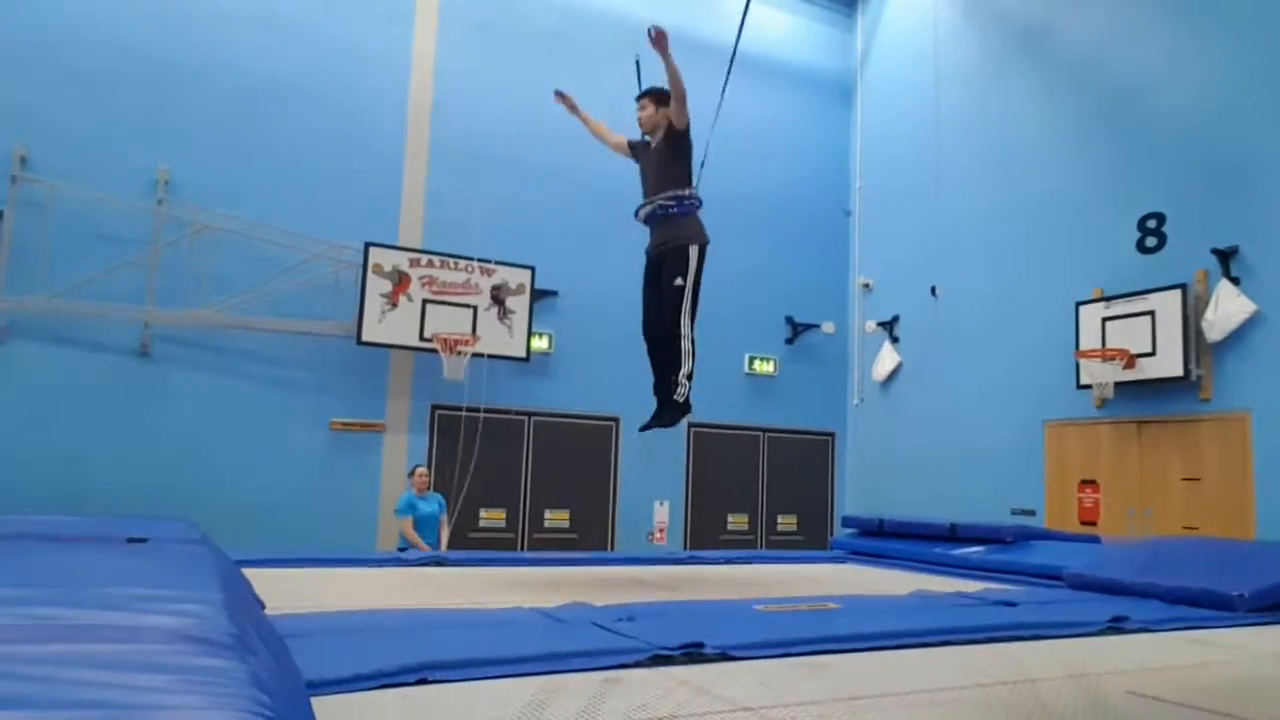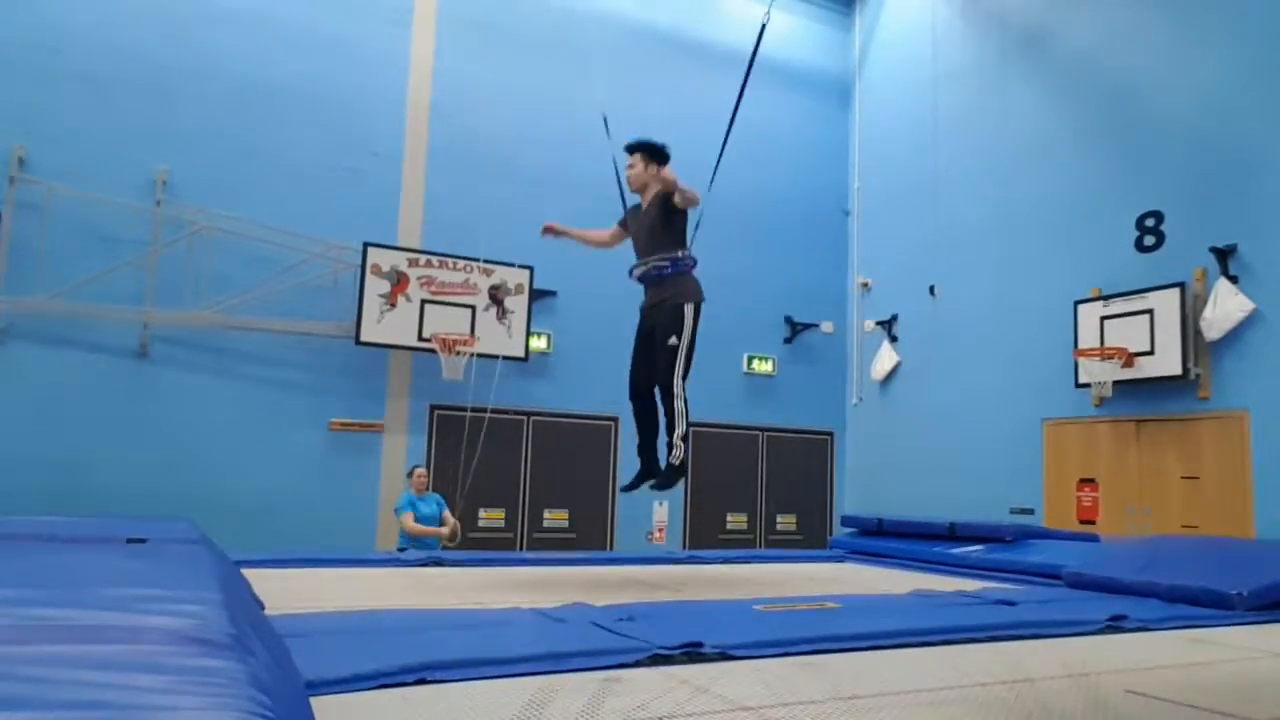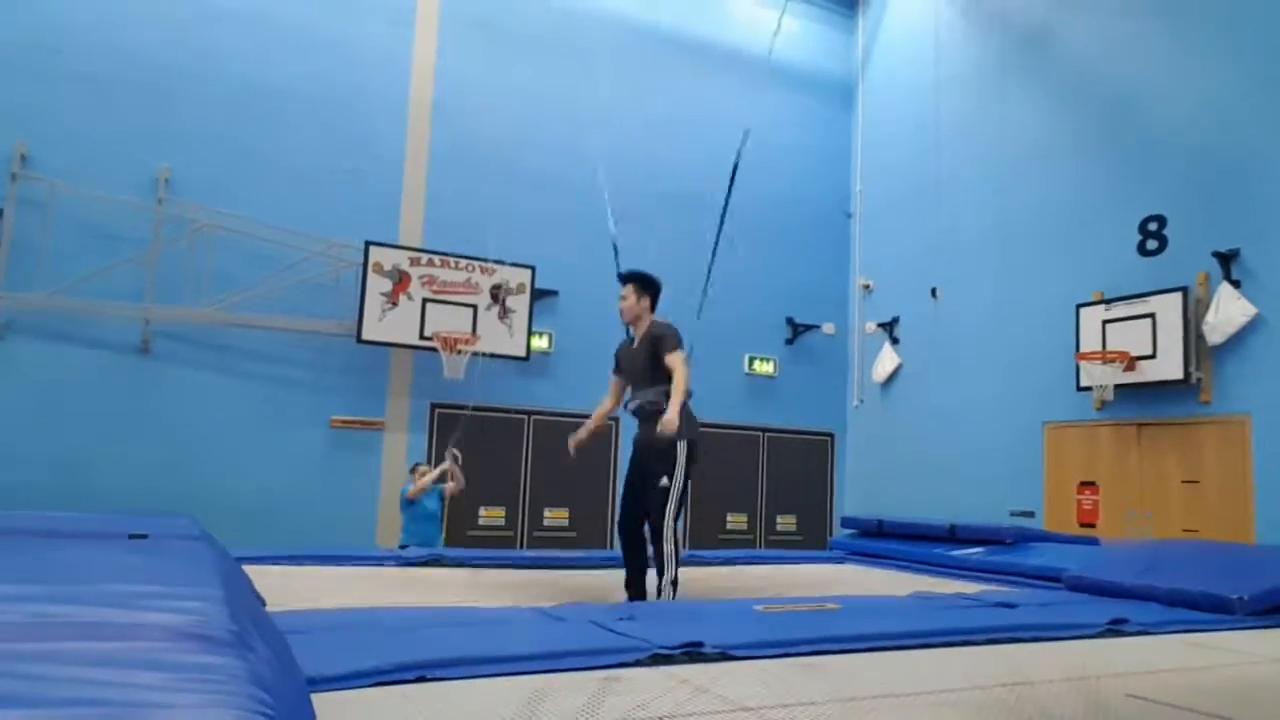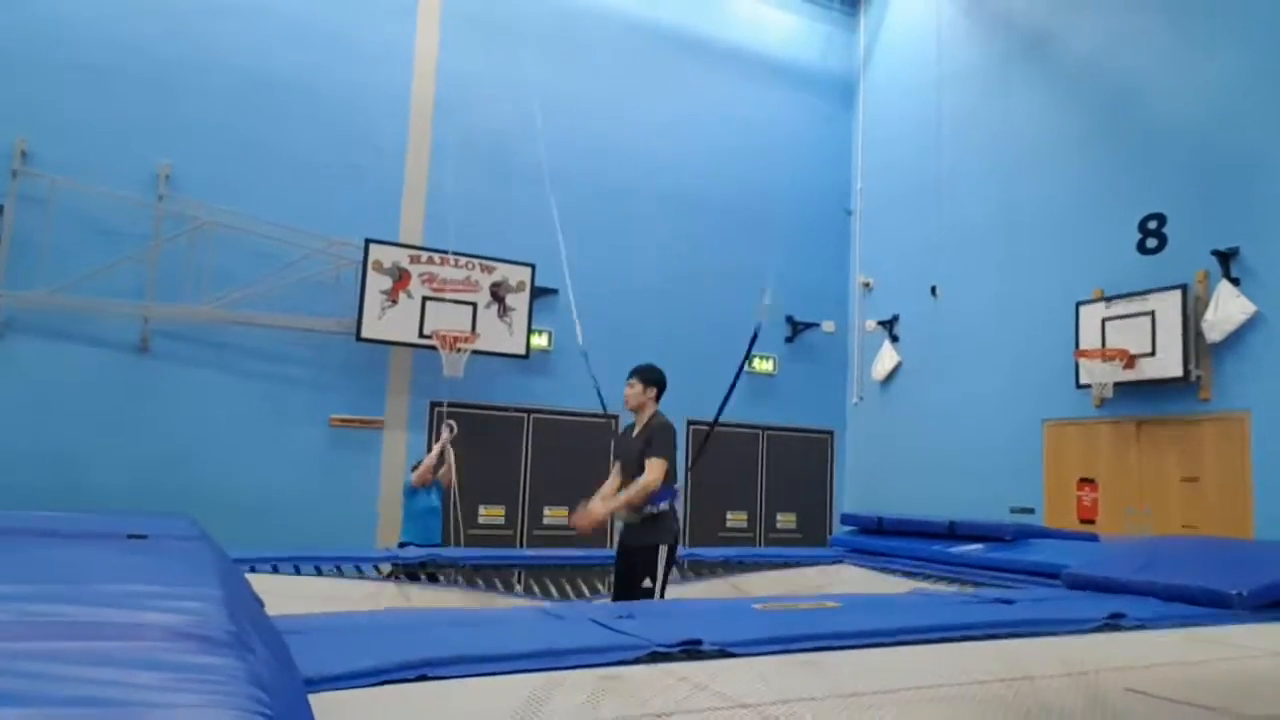
dt=0.2s
person 1, frame 1
left shoulder: (677, 135)
right shoulder: (645, 148)
left elbow: (680, 98)
right elbow: (611, 139)
left wrist: (664, 53)
right wrist: (575, 109)
left hip: (685, 238)
right hip: (658, 242)
left knee: (679, 320)
right knee: (653, 324)
left ankle: (681, 394)
right ankle: (664, 399)
person 1, frame 2
left shoulder: (667, 196)
right shoulder: (634, 213)
left elbow: (691, 200)
right elbow: (607, 238)
left wrist: (675, 185)
right wrist: (566, 232)
left hip: (679, 299)
right hip: (652, 303)
left knee: (670, 384)
right knee: (638, 388)
left ankle: (674, 461)
right ankle: (649, 464)
person 1, frame 3
left shoulder: (663, 333)
right shoulder: (625, 350)
left elbow: (680, 372)
right elbow: (613, 397)
left wrist: (675, 409)
right wrist: (585, 431)
left hip: (675, 436)
right hip: (647, 438)
left knee: (662, 524)
right knee: (628, 525)
left ankle: (666, 603)
right ankle: (636, 600)
person 1, frame 4
left shoulder: (662, 429)
right shoulder: (627, 434)
left elbow: (652, 481)
right elbow: (615, 480)
left wrist: (608, 508)
right wrist: (594, 505)
left hip: (657, 529)
right hip: (632, 528)
right knee: (623, 604)
